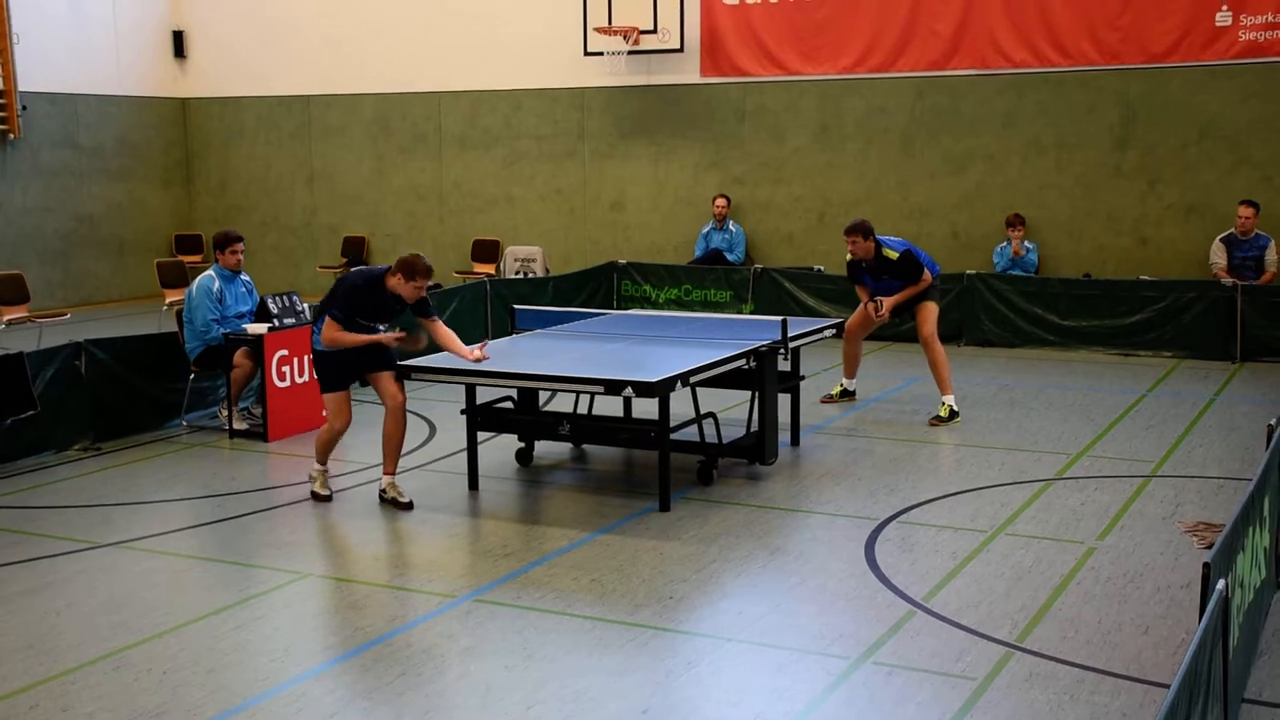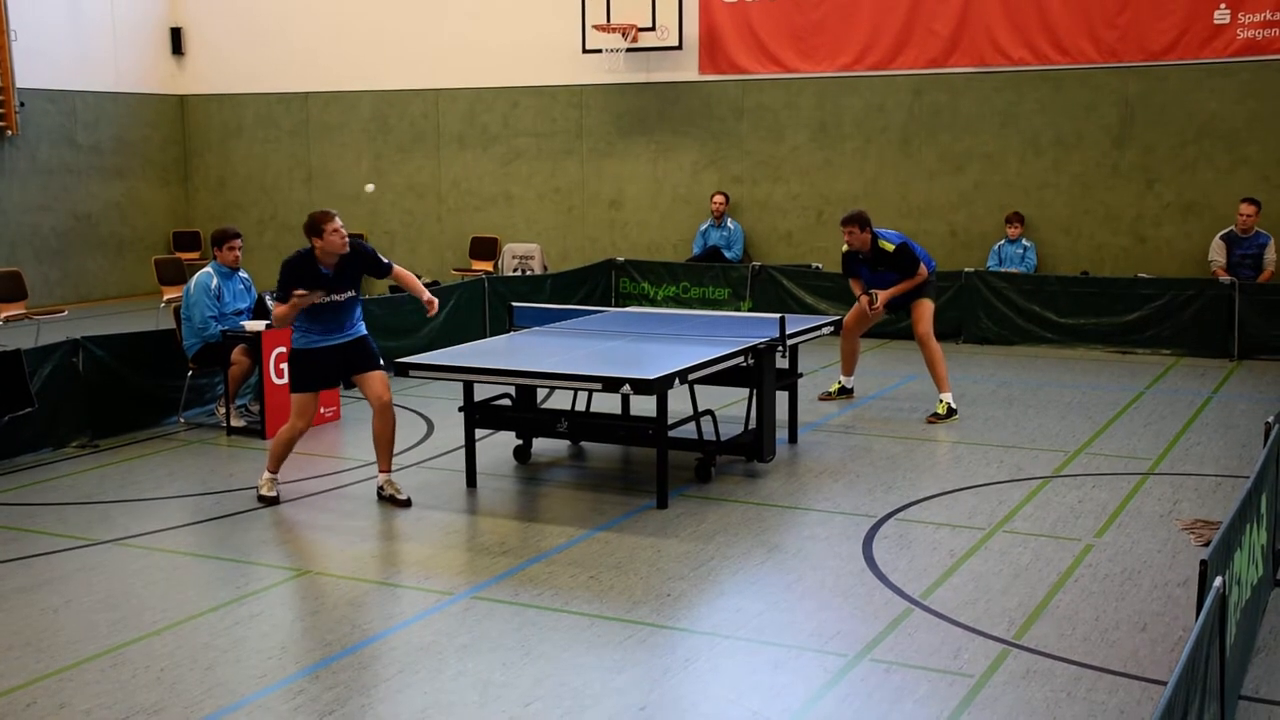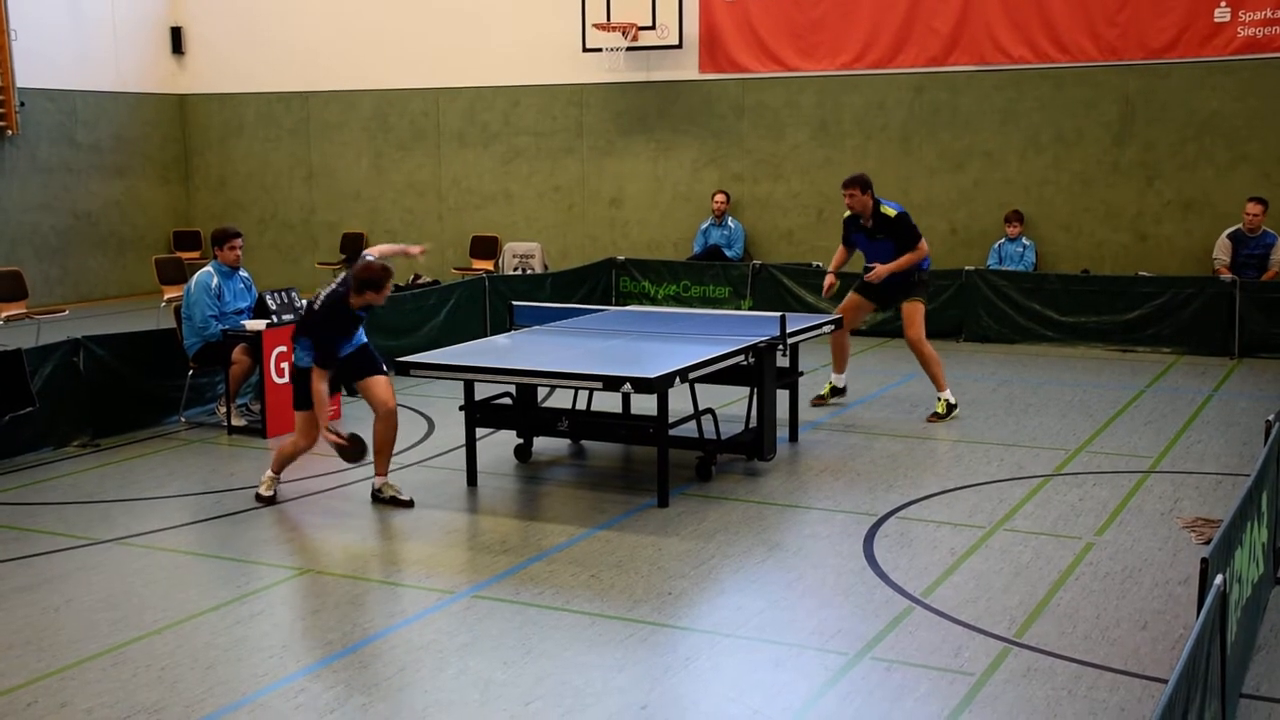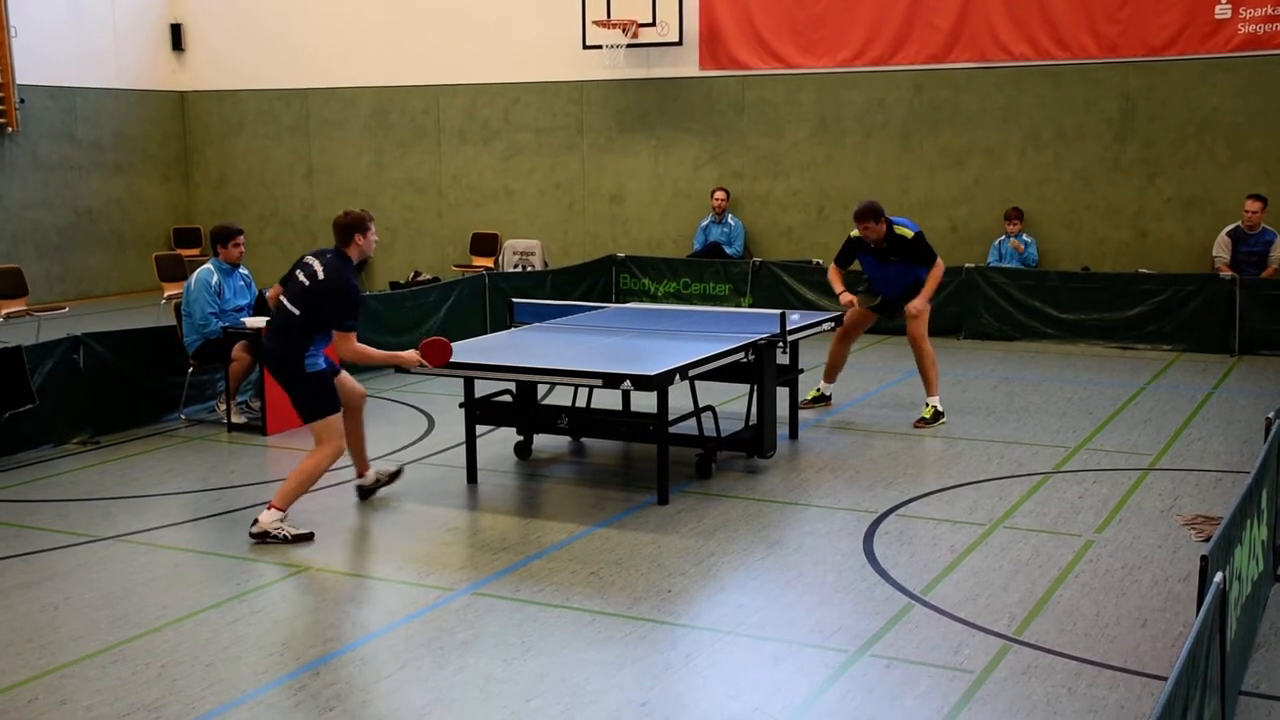
dt=0.5s
person 1, frame 1
left shoulder: (414, 290)
right shoulder: (357, 286)
left elbow: (438, 329)
right elbow: (329, 337)
left wrist: (466, 352)
right wrist: (379, 337)
left hip: (373, 339)
right hip: (334, 343)
left knee: (396, 402)
right knee: (339, 423)
left ankle: (389, 484)
right ankle: (319, 469)
person 1, frame 2
left shoulder: (358, 252)
right shoulder: (295, 265)
left elbow: (398, 273)
right elbow: (278, 320)
left wrist: (425, 295)
right wrist: (294, 305)
left hip: (353, 337)
right hip: (310, 346)
left knee: (383, 401)
right knee: (299, 424)
left ankle: (384, 480)
right ankle: (269, 476)
person 1, frame 3
left shoulder: (363, 275)
right shoulder: (328, 318)
left elbow: (373, 252)
right elbow: (320, 377)
left wrist: (404, 249)
right wrist: (324, 424)
left hip: (352, 346)
right hip: (313, 357)
left knee: (387, 406)
right knee: (306, 438)
left ankle: (382, 484)
right ankle: (271, 475)
person 1, frame 4
left shoulder: (314, 257)
right shoulder: (344, 284)
left elbow: (273, 295)
right elbow: (347, 351)
right wrist: (400, 358)
left hip: (279, 348)
right hip: (298, 361)
left knee: (355, 397)
right knee: (332, 445)
left ankle: (365, 477)
right ankle: (269, 520)
person 2, frame 1
left shoulder: (898, 254)
right shoulder: (853, 261)
left elbow: (925, 279)
right elbow: (861, 285)
left wrist: (893, 301)
right wrist: (868, 302)
left hip: (922, 286)
right hip: (884, 292)
left knee: (927, 336)
right knee: (851, 330)
left ankle: (949, 405)
right ankle: (848, 388)
person 2, frame 2
left shoulder: (894, 247)
right shoulder: (848, 252)
left elbow: (921, 273)
right elbow: (854, 278)
left wrist: (889, 294)
right wrist: (861, 296)
left hip: (918, 282)
right hip: (881, 288)
left knee: (923, 334)
right knee: (848, 327)
left ankle: (947, 402)
right ankle: (846, 385)
person 2, frame 3
left shoulder: (895, 217)
right shoulder: (851, 220)
left elbow: (922, 249)
right elbow: (846, 248)
left wrist: (890, 267)
right wrist: (832, 271)
left hip: (909, 279)
right hip: (874, 279)
left knee: (915, 338)
left ankle: (946, 399)
right ankle: (837, 384)
person 2, frame 4
left shoulder: (909, 235)
right shoulder: (856, 239)
left elbow: (938, 266)
right elbow: (835, 269)
left wrist: (922, 300)
right wrist: (842, 293)
left hip: (913, 290)
right hip: (877, 291)
left knee: (917, 336)
right knee: (843, 334)
left ankle: (934, 405)
right ankle: (824, 391)
person 3, frame 1
left shoulder: (244, 280)
right shoulder: (206, 285)
left elbow: (257, 315)
right elbow: (208, 332)
right hip: (207, 348)
right knee: (248, 359)
left ankle: (260, 404)
right ankle: (228, 408)
person 3, frame 2
left shoulder: (242, 276)
right shoulder: (204, 281)
left elbow: (255, 312)
right elbow: (206, 329)
left hip: (238, 338)
right hip: (205, 345)
right knee: (245, 356)
left ankle: (258, 401)
right ankle: (225, 405)
person 3, frame 3
left shoulder: (243, 275)
right shoulder: (204, 281)
left elbow: (255, 311)
right elbow: (207, 328)
left hip: (239, 337)
right hip: (205, 344)
right knee: (245, 355)
left ankle: (259, 400)
right ankle: (226, 405)
person 3, frame 4
left shoulder: (242, 273)
right shoulder: (204, 278)
left elbow: (256, 308)
right elbow: (207, 326)
left hip: (240, 335)
right hip: (205, 342)
right knee: (245, 353)
left ankle: (259, 397)
right ankle: (226, 402)
